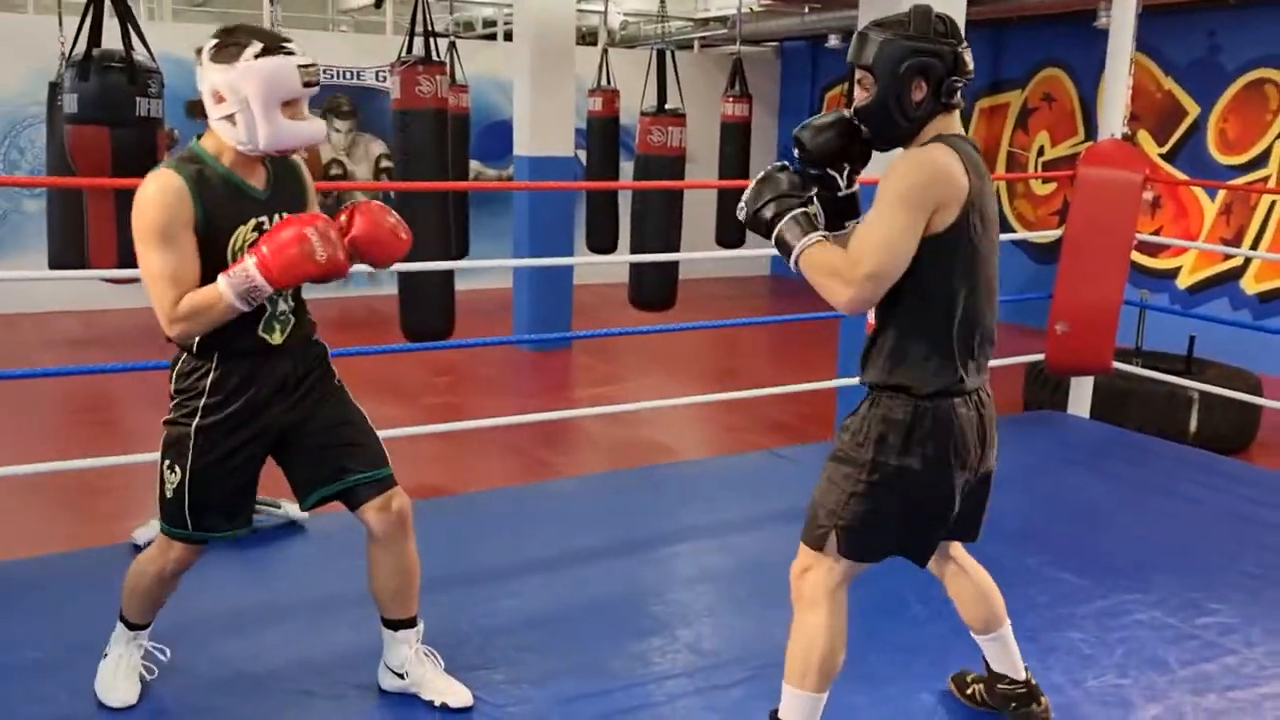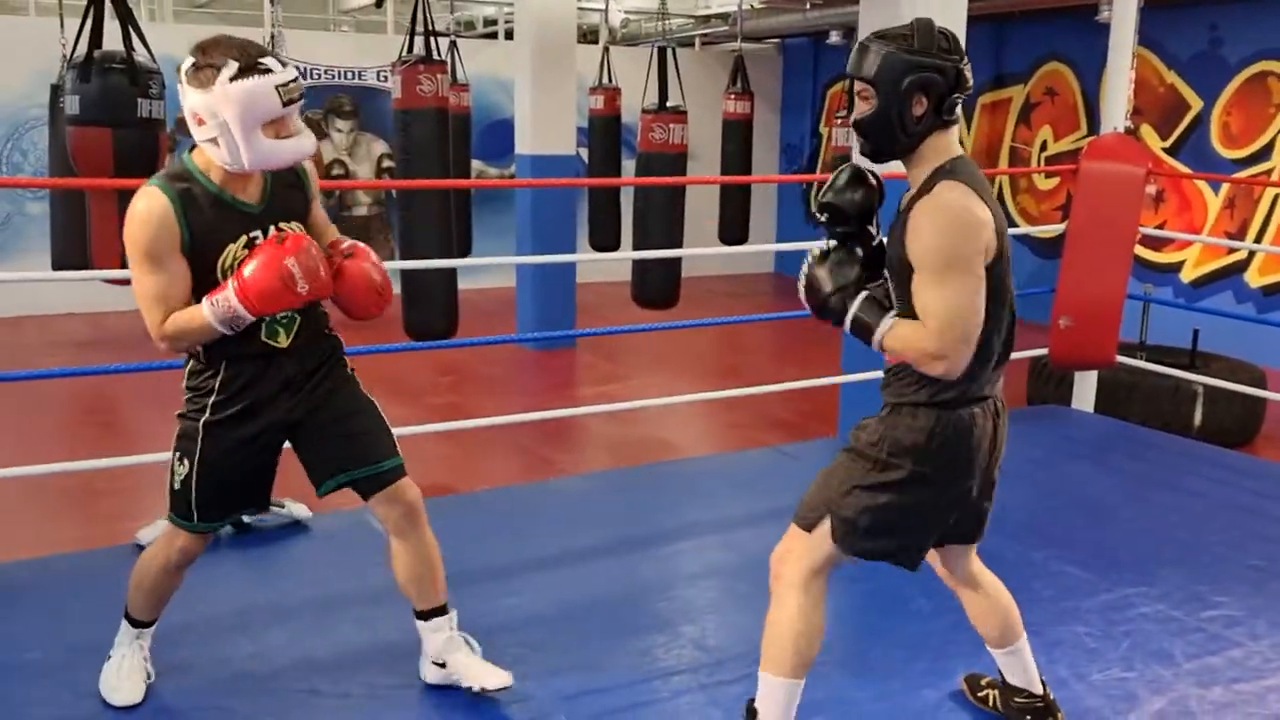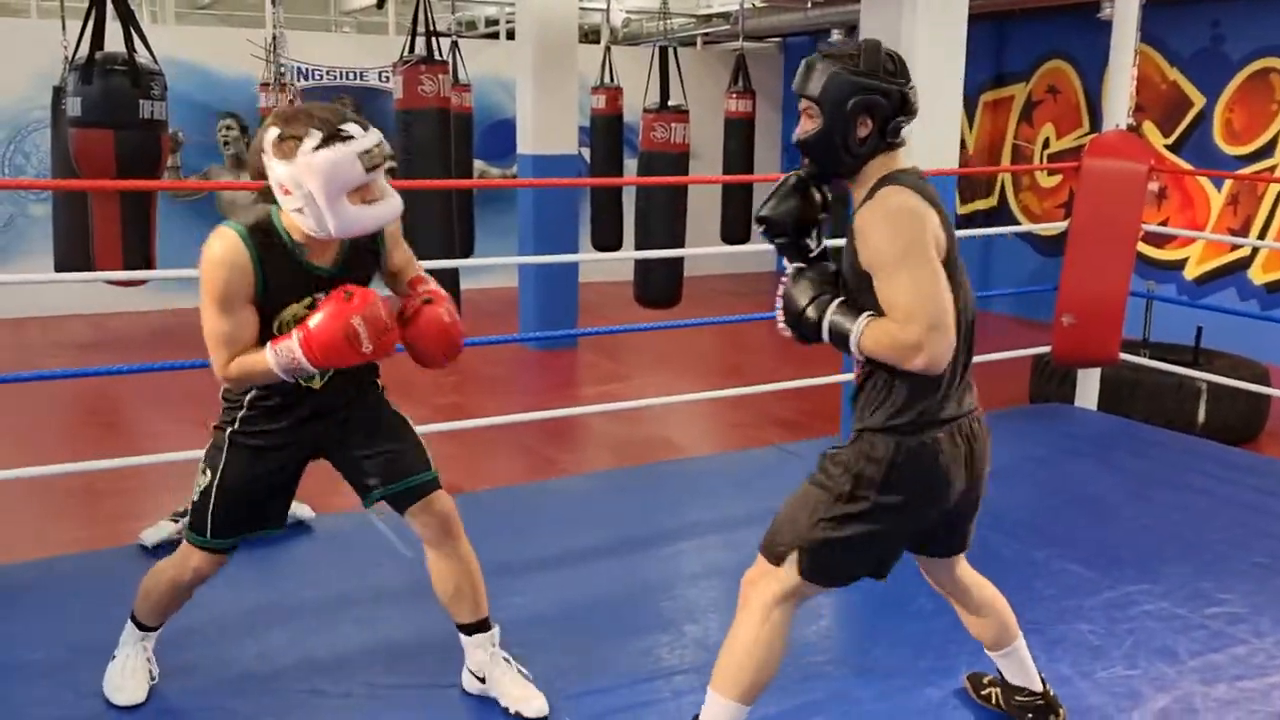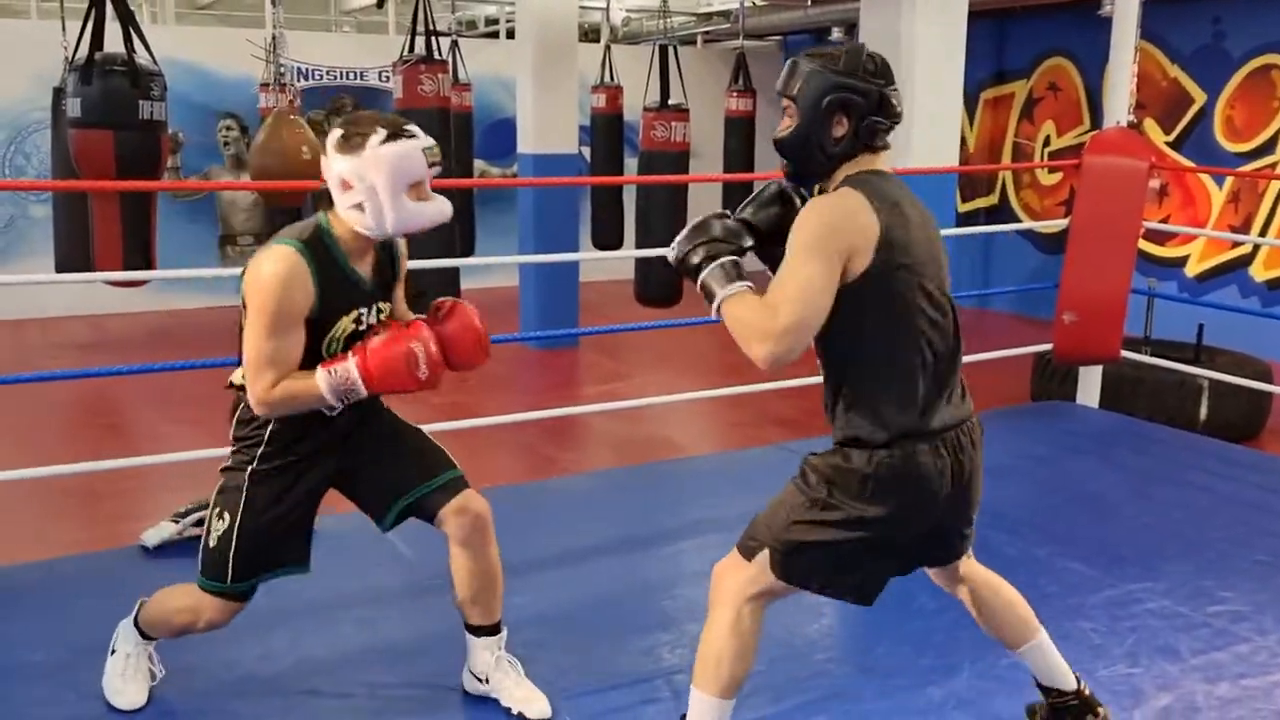
dt=0.2s
person 1, frame 1
left shoulder: (929, 168)
right shoulder: (954, 165)
left elbow: (848, 287)
right elbow: (874, 270)
left wrist: (786, 210)
right wrist: (823, 182)
left hip: (910, 417)
right hip: (957, 408)
left knee: (816, 580)
right knee: (946, 551)
person 1, frame 2
left shoulder: (946, 203)
right shoulder: (939, 189)
left elbow: (941, 351)
right elbow: (937, 310)
left wrist: (851, 305)
right wrist: (857, 236)
left hip: (930, 428)
right hip: (968, 420)
left knee: (796, 563)
right knee: (954, 562)
person 1, frame 3
left shoulder: (891, 212)
right shoulder: (901, 199)
left elbow: (926, 346)
right elbow: (861, 310)
left wrist: (827, 313)
right wrist: (802, 252)
left hip: (898, 450)
right hip: (954, 435)
left knee: (765, 589)
right knee: (947, 567)
person 1, frame 4
left shoulder: (832, 211)
right shoulder: (903, 204)
left elbow: (773, 344)
left wrist: (715, 264)
right wrist: (771, 248)
left hip: (881, 462)
right hip: (948, 446)
left knee: (735, 587)
right knee: (959, 571)
person 2, frame 1
left shoulder: (289, 169)
right shoulder: (169, 191)
right elbow: (175, 320)
left wrist: (355, 239)
right wrist: (261, 271)
left hip: (304, 374)
right hip: (218, 394)
left knee: (390, 513)
right knee: (179, 548)
left ankle: (405, 658)
right ankle: (127, 643)
person 2, frame 2
left shoulder: (293, 169)
right shoulder: (160, 209)
right elbow: (167, 331)
left wrist: (353, 265)
right wrist: (247, 296)
left hip: (318, 369)
right hip: (230, 389)
left knee: (400, 503)
right knee: (186, 540)
left ankle: (445, 650)
right ankle: (132, 643)
person 2, frame 3
left shoulder: (371, 224)
right shoulder: (237, 251)
left elbow: (406, 277)
right elbow: (231, 368)
left wrist: (430, 305)
right wrist: (308, 347)
left hip: (348, 392)
right hip: (268, 405)
left knee: (438, 516)
right knee: (203, 557)
left ankle: (485, 662)
right ankle: (136, 640)
person 2, frame 4
left shoulder: (387, 244)
right shoulder: (287, 267)
right elbow: (267, 393)
left wrist: (443, 331)
right wrist: (362, 373)
left hip: (358, 416)
right hip: (279, 438)
left knee: (470, 518)
right knee: (218, 601)
left ankle: (489, 665)
right ankle: (135, 637)
